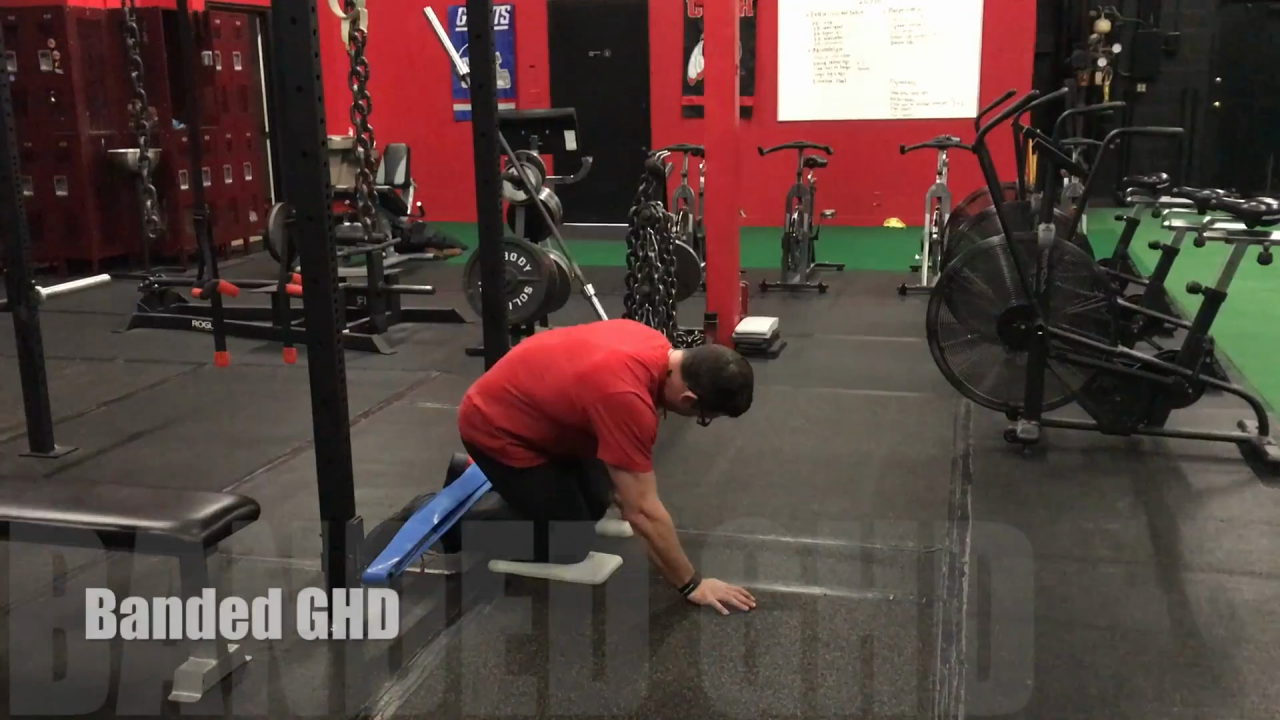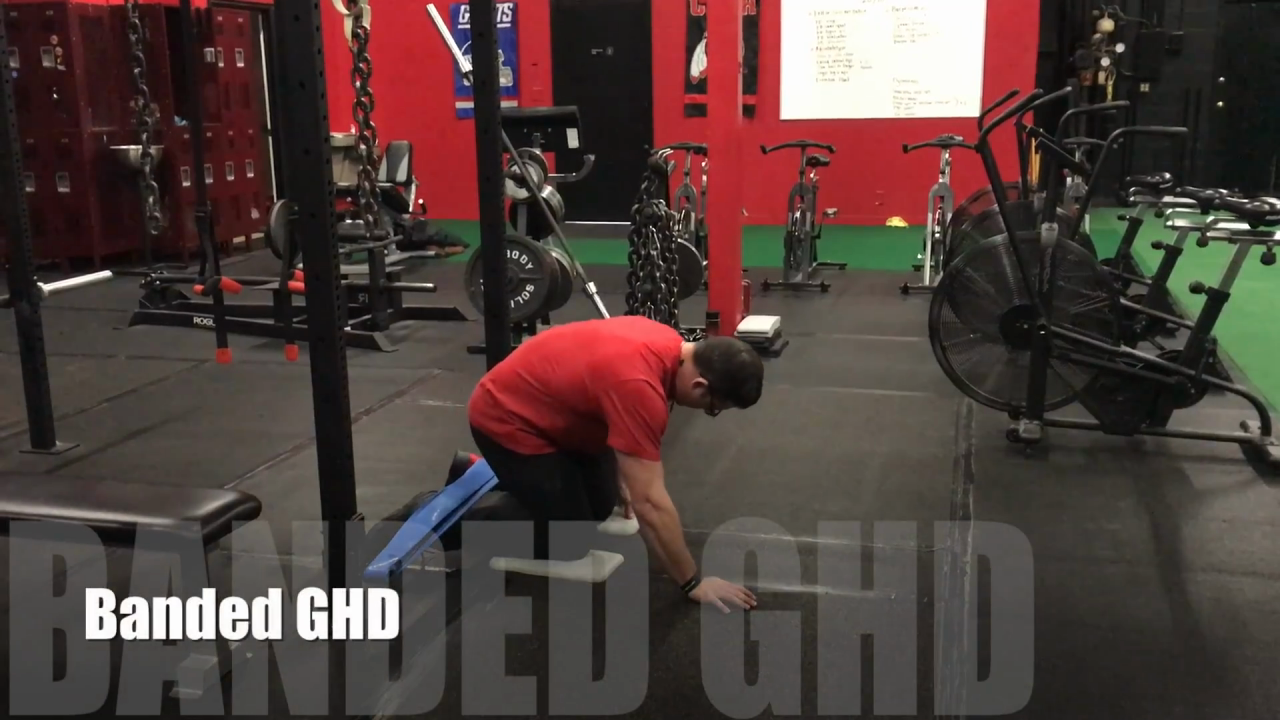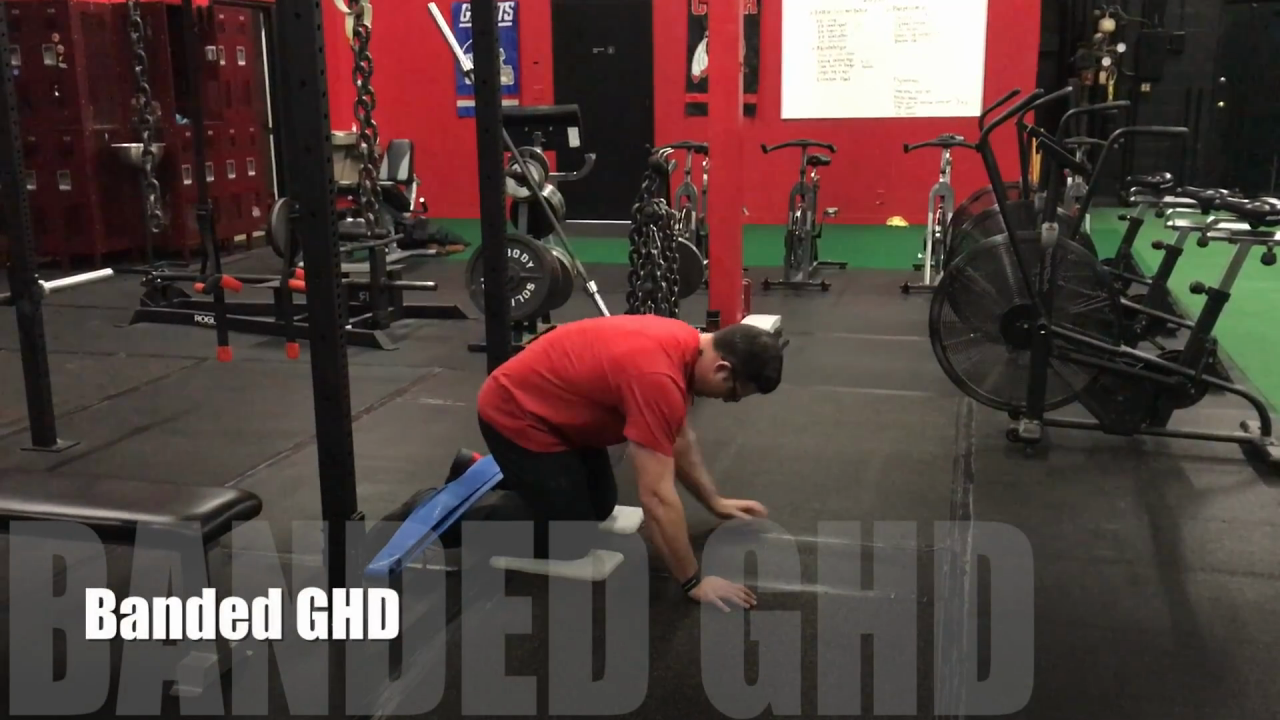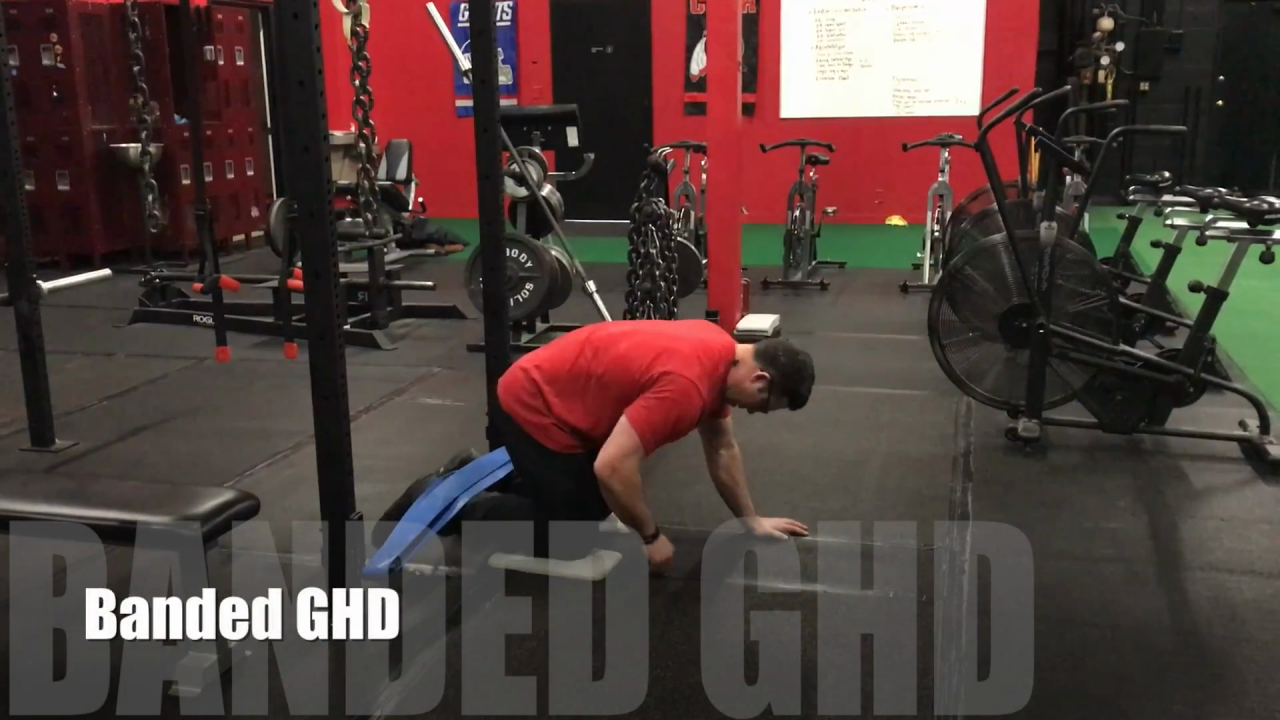
dt=0.3s
person 1, frame 1
left shoulder: (657, 349)
right shoulder: (626, 396)
right elbow: (642, 511)
left wrist: (615, 484)
right wrist: (693, 585)
left hip: (532, 409)
right hip: (496, 428)
left knee: (596, 506)
right knee: (568, 545)
person 1, frame 2
left shoulder: (668, 346)
right shoulder: (639, 385)
right elbow: (650, 502)
left wrist: (621, 484)
right wrist: (693, 583)
left hip: (544, 408)
right hip: (506, 420)
left knee: (601, 507)
person 1, frame 3
left shoulder: (688, 347)
right shoulder: (660, 380)
left elbow: (680, 438)
right elbow: (658, 495)
left wrist: (715, 501)
right wrist: (695, 582)
left hip: (553, 405)
right hip: (516, 415)
left knee: (600, 508)
person 1, frame 4
left shoulder: (722, 356)
right shoulder: (686, 385)
left elbow: (722, 449)
right elbow: (612, 467)
left wrist: (751, 519)
right wrist: (650, 537)
left hip: (560, 397)
right hip: (533, 407)
left knee: (595, 508)
right ankle: (455, 507)
